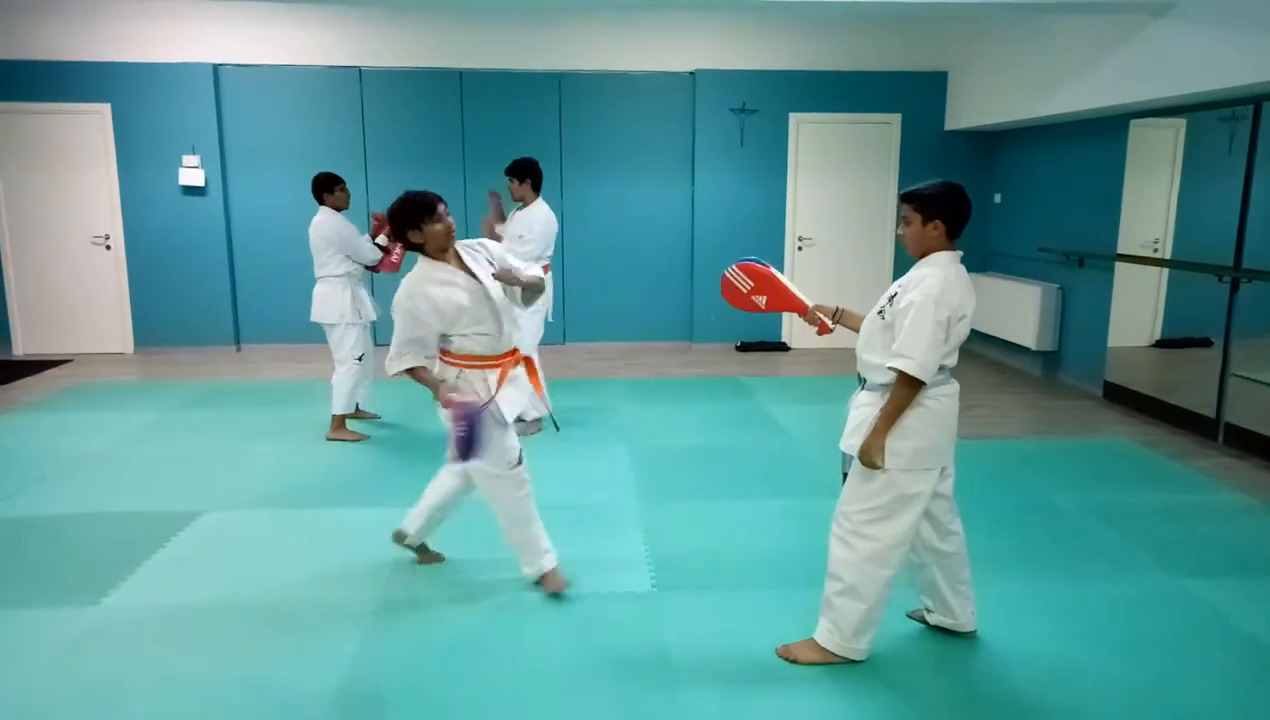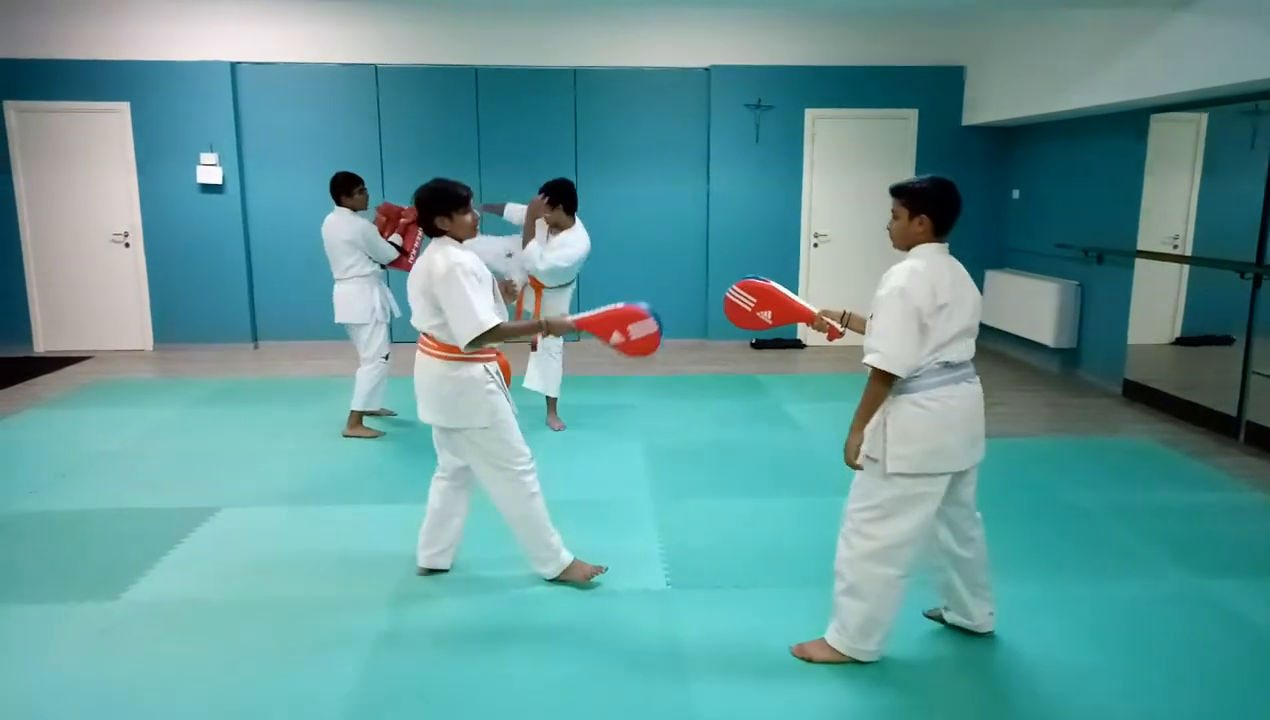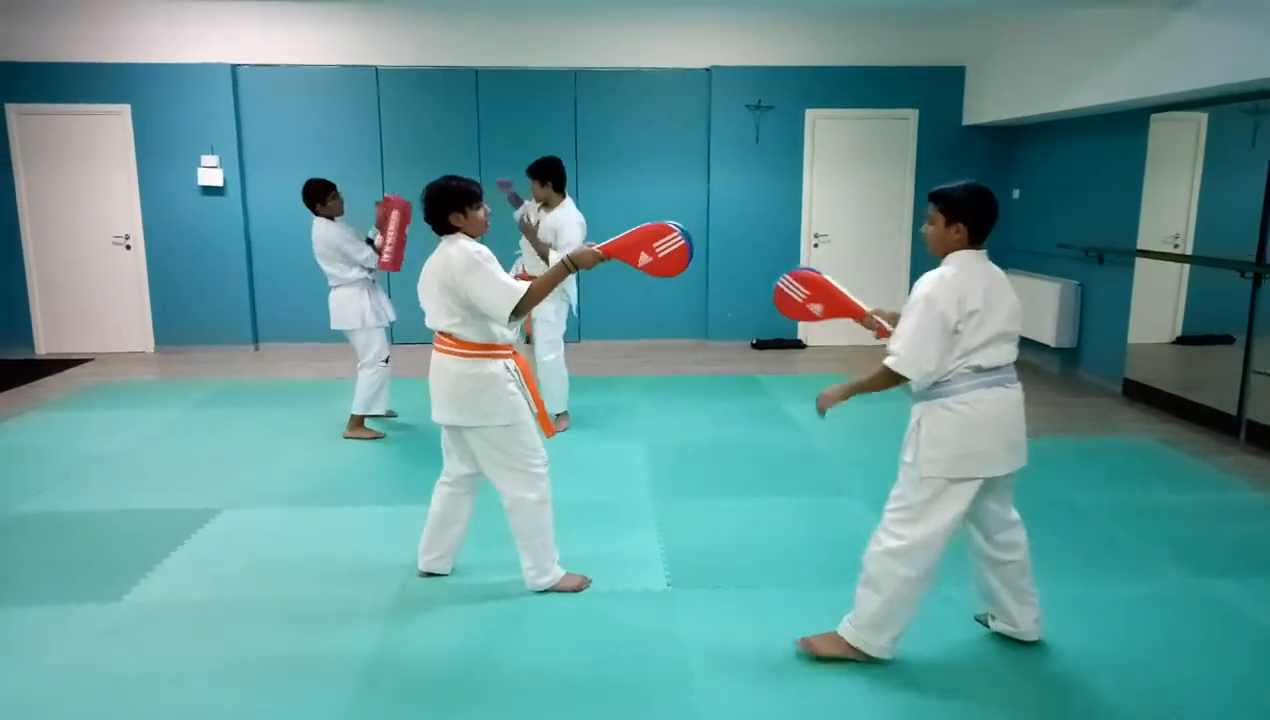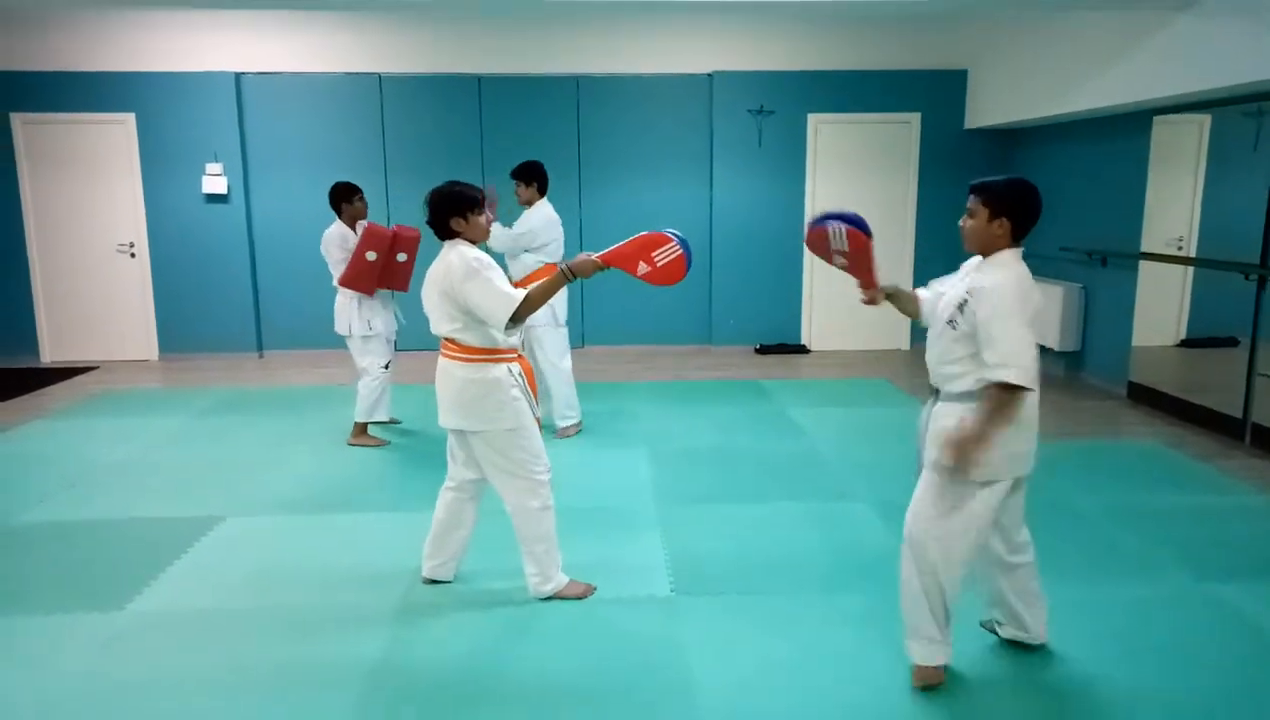
dt=0.5s
person 1, frame 1
left shoulder: (932, 284)
right shoulder: (943, 276)
left elbow: (912, 370)
right elbow: (900, 334)
left wrist: (878, 433)
right wrist: (835, 314)
left hip: (907, 418)
right hip: (927, 417)
left knee: (864, 526)
right knee: (933, 517)
left ankle: (839, 639)
right ankle: (953, 612)
person 1, frame 2
left shoulder: (905, 277)
right shoulder: (956, 274)
left elbow: (888, 363)
left wrist: (858, 428)
right wrist: (846, 319)
left hip: (918, 417)
right hip: (960, 406)
left knee: (875, 529)
right knee: (958, 518)
left ankle: (852, 639)
right ankle: (971, 611)
person 1, frame 3
left shoulder: (939, 285)
right shoulder: (997, 281)
left elbow: (907, 366)
left wrist: (843, 392)
right wrist: (898, 320)
left hip: (954, 420)
right hip: (1002, 411)
left knee: (908, 528)
right knee: (998, 523)
left ankle: (862, 634)
right ankle: (1019, 620)
person 1, frame 4
left shoulder: (1002, 288)
right shoulder: (979, 270)
left elbow: (1014, 373)
right elbow: (930, 306)
left wrist: (976, 434)
right wrist: (885, 293)
left hip: (990, 426)
right hip: (987, 424)
left knee: (930, 534)
right knee: (1002, 530)
left ankle: (929, 652)
right ankle: (1024, 624)
person 2, frame 1
left shoulder: (480, 250)
right shoulder: (415, 291)
left elbow: (536, 290)
right elbow: (408, 356)
left wrist: (523, 280)
right wrist: (437, 386)
left hip: (508, 369)
right hip: (474, 386)
left knee: (472, 465)
right knee: (507, 469)
left ankle: (413, 531)
right ankle: (541, 563)
person 2, frame 2
left shoulder: (432, 258)
right shoulder: (454, 263)
right elbow: (477, 334)
left wrist: (496, 297)
right wrist: (542, 324)
left hip: (441, 374)
right hip: (464, 379)
left knee: (454, 468)
right knee: (514, 470)
left ankle: (433, 555)
right ankle: (555, 562)
person 2, frame 3
left shoulder: (438, 260)
right shoulder: (469, 256)
right elbow: (517, 304)
left wrist: (508, 285)
right wrist: (570, 263)
left hip: (453, 372)
right hip: (483, 376)
left knee: (460, 472)
right knee: (528, 474)
left ankle: (433, 558)
right ankle: (544, 572)
person 2, frame 4
left shoulder: (443, 264)
right shoulder: (469, 262)
right elbow: (514, 312)
right wrist: (568, 272)
left hip: (461, 376)
right hip: (487, 382)
left knee: (464, 477)
right knee: (530, 479)
left ankle: (436, 565)
right ankle: (548, 579)
person 3, frame 1
left shoulder: (542, 217)
right shoulder: (522, 211)
left elbow: (519, 257)
right elbow: (503, 229)
left wrist: (493, 235)
right wrist: (496, 208)
left knee: (522, 349)
left ankle: (534, 416)
person 3, frame 2
left shoulder: (577, 244)
right shoulder: (550, 218)
left elbow: (534, 264)
right elbow: (515, 212)
left wrist: (530, 224)
right wrist: (483, 208)
left hip: (553, 291)
right hip: (527, 259)
left knee: (550, 345)
left ankle: (552, 410)
person 3, frame 3
left shoulder: (570, 221)
right shoulder: (541, 204)
right elbow: (523, 211)
left wrist: (533, 239)
right wrist: (510, 194)
left hip: (551, 292)
right hip: (526, 277)
left knee: (548, 352)
left ankle: (560, 411)
person 3, frame 4
left shoulder: (537, 217)
right shoulder: (543, 214)
left elbow: (502, 242)
left knee: (551, 356)
right knee: (529, 354)
left ankle: (569, 419)
person 4, frame 1
left shoulder: (320, 221)
right shoulder: (337, 224)
right elbow: (369, 255)
left wrist: (370, 252)
right wrist: (385, 236)
left hip: (338, 293)
right hip: (341, 296)
left knee: (361, 355)
right knee: (350, 360)
left ankle: (352, 407)
right ankle: (337, 427)
person 4, frame 2
left shoulder: (330, 222)
right shoulder: (359, 226)
right elbow: (387, 255)
right wrist: (399, 233)
left hip: (349, 292)
right hip: (364, 294)
left knee: (374, 354)
right knee: (376, 358)
left ankle: (370, 405)
right ankle: (354, 424)
person 4, frame 3
left shoulder: (331, 226)
right shoulder: (330, 233)
left elbow: (362, 245)
right elbow: (371, 260)
left wrist: (376, 232)
right wrist: (381, 238)
left hip: (358, 298)
right hip: (356, 300)
left knee: (374, 357)
right knee: (376, 361)
left ankle: (371, 406)
right ankle: (355, 425)
person 4, frame 4
left shoulder: (367, 228)
right shoulder: (333, 236)
left hip: (376, 303)
right hip: (357, 309)
left knee: (381, 363)
right knee: (376, 369)
left ankle: (375, 414)
right ankle: (359, 432)
